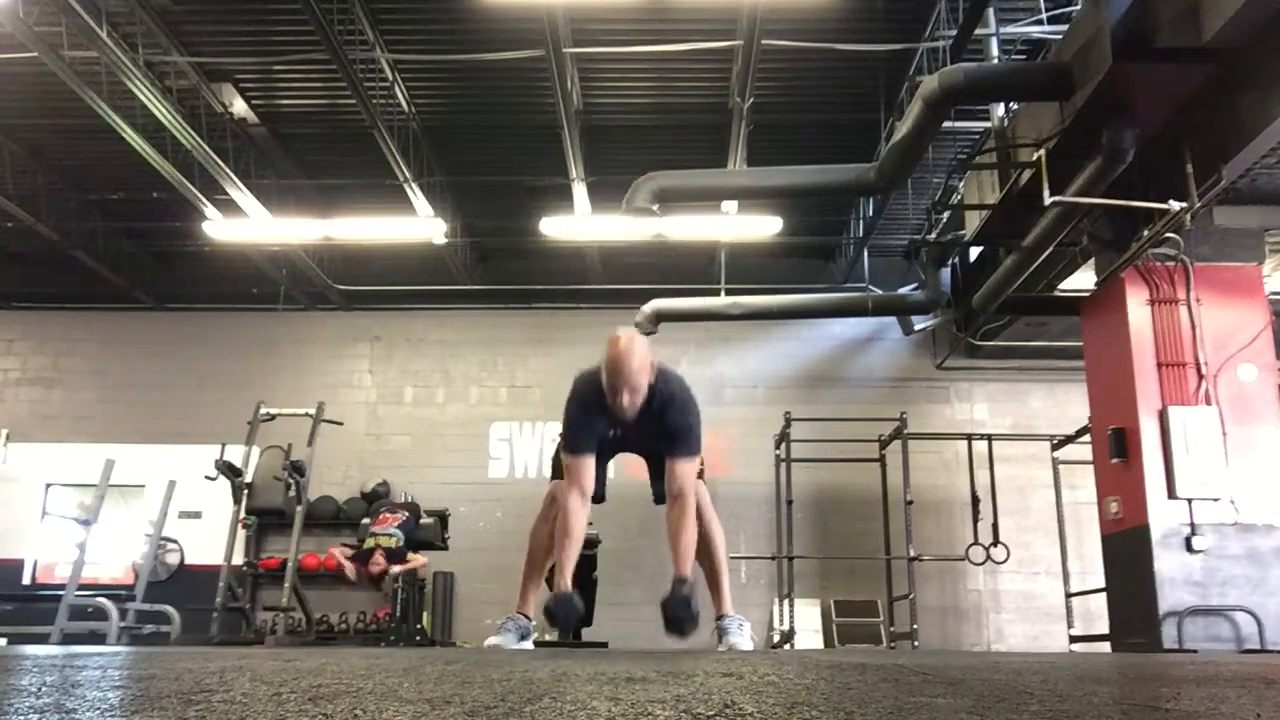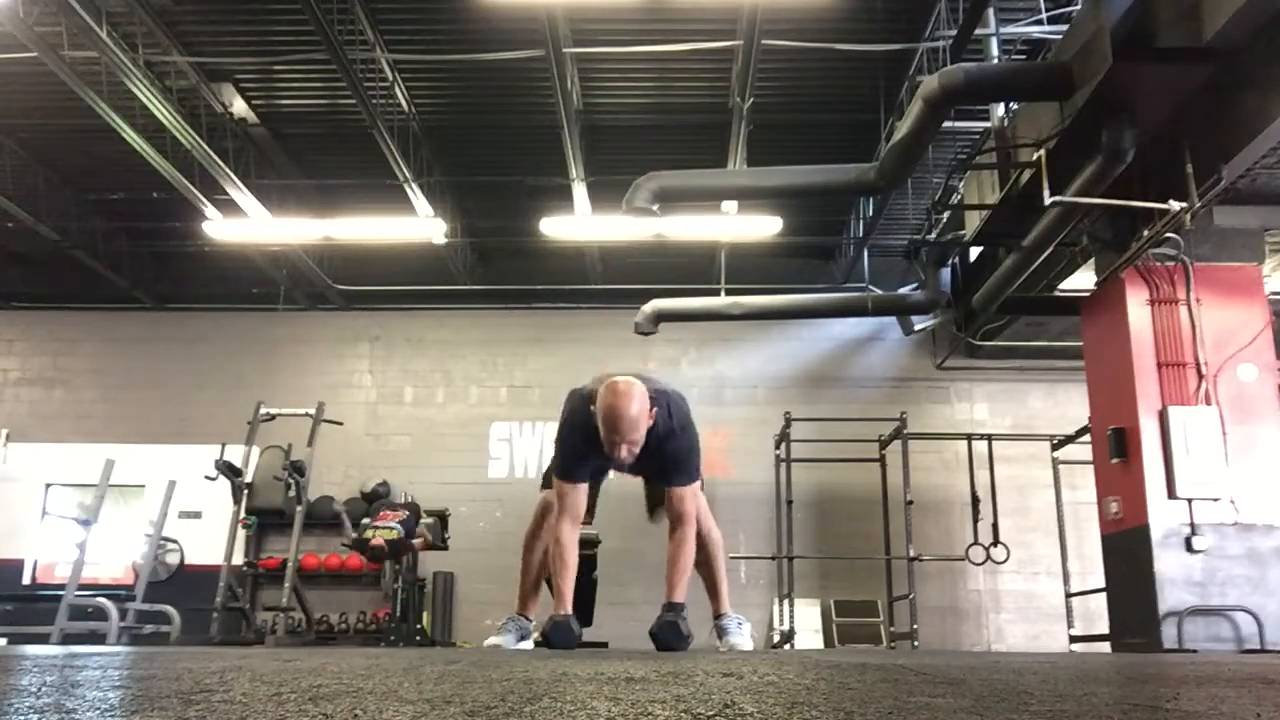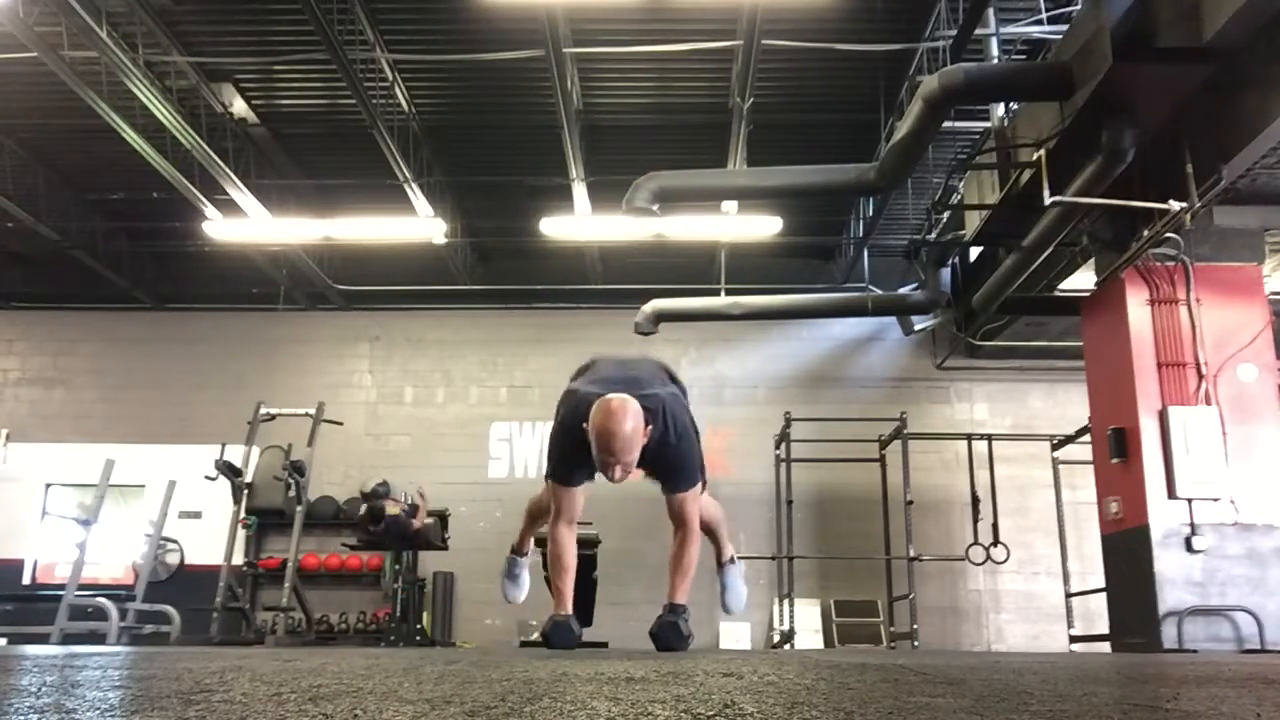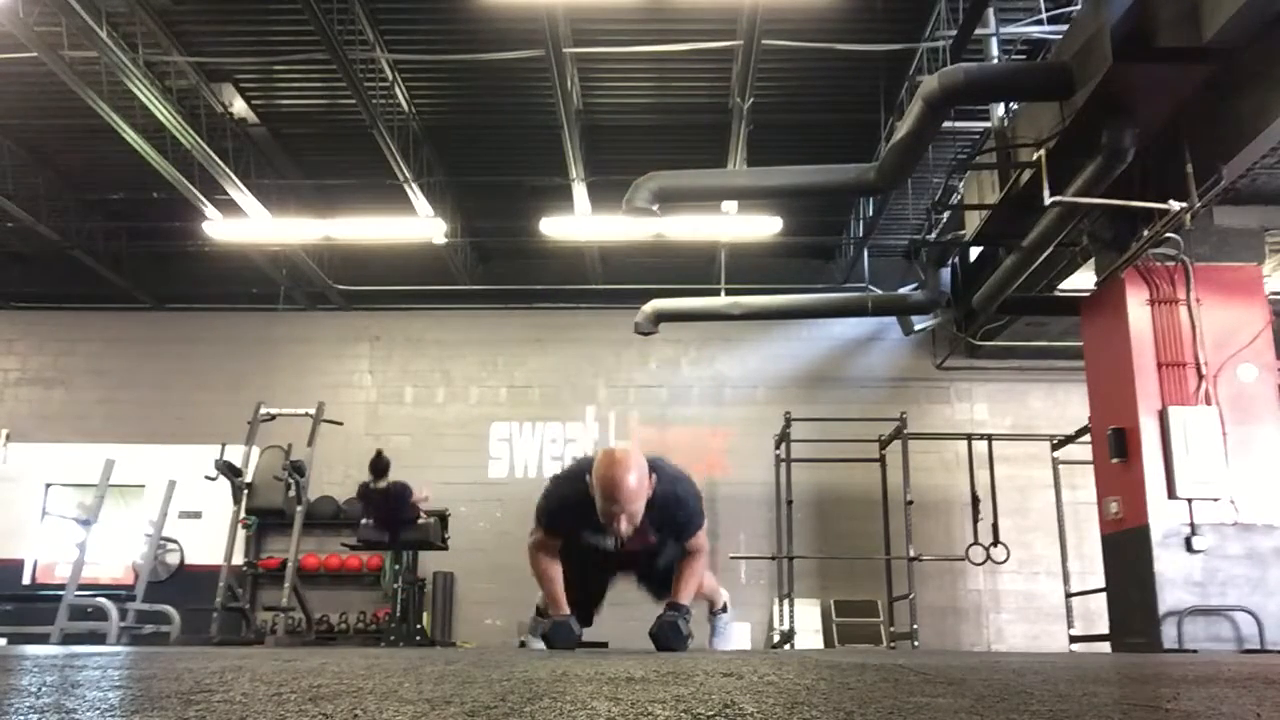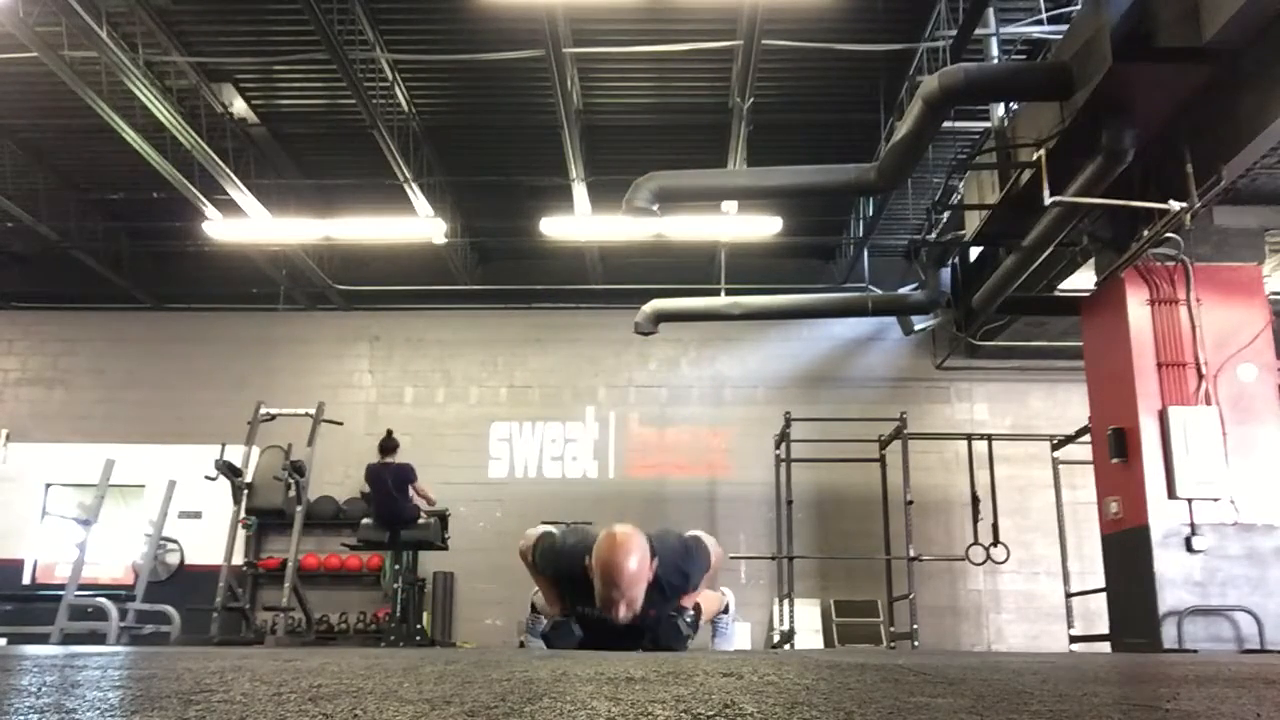
dt=0.3s
person 1, frame 1
left shoulder: (677, 399)
right shoulder: (584, 396)
left elbow: (681, 496)
right elbow: (577, 494)
left wrist: (682, 582)
right wrist: (563, 586)
left hip: (658, 435)
right hip: (598, 435)
left knee: (698, 500)
right knee: (556, 499)
left ankle: (727, 619)
right ankle: (521, 618)
person 1, frame 2
left shoulder: (675, 424)
right shoulder: (579, 419)
left elbow: (683, 523)
right elbow: (568, 522)
left wrist: (674, 607)
right wrist: (562, 613)
left knee: (695, 510)
right knee: (551, 508)
left ankle: (726, 620)
right ankle: (519, 622)
person 1, frame 3
left shoulder: (674, 429)
right shoulder: (570, 426)
left elbow: (687, 524)
right elbow: (564, 523)
left wrist: (676, 608)
right wrist: (563, 614)
left knee: (695, 503)
right knee: (554, 500)
left ankle: (726, 557)
right ankle: (520, 549)
person 1, frame 4
left shoulder: (677, 493)
right shoulder: (567, 491)
left elbow: (698, 550)
right elbow: (541, 548)
left wrist: (679, 607)
right wrist: (560, 616)
left ankle: (718, 603)
right ankle: (545, 612)
person 1, frame 5
left shoulder: (677, 561)
right shoulder: (566, 557)
left elbow: (713, 552)
right elbow: (528, 546)
left wrist: (682, 609)
right wrist: (558, 610)
left ankle: (721, 603)
right ankle: (540, 605)
